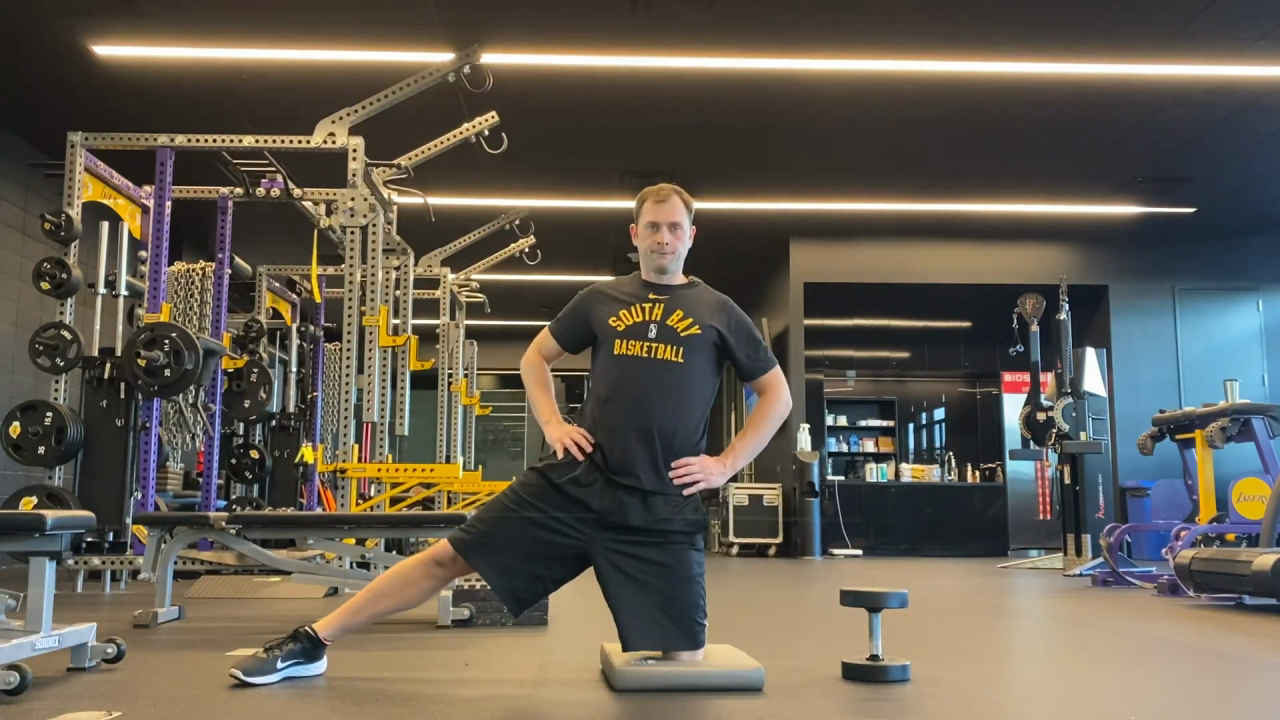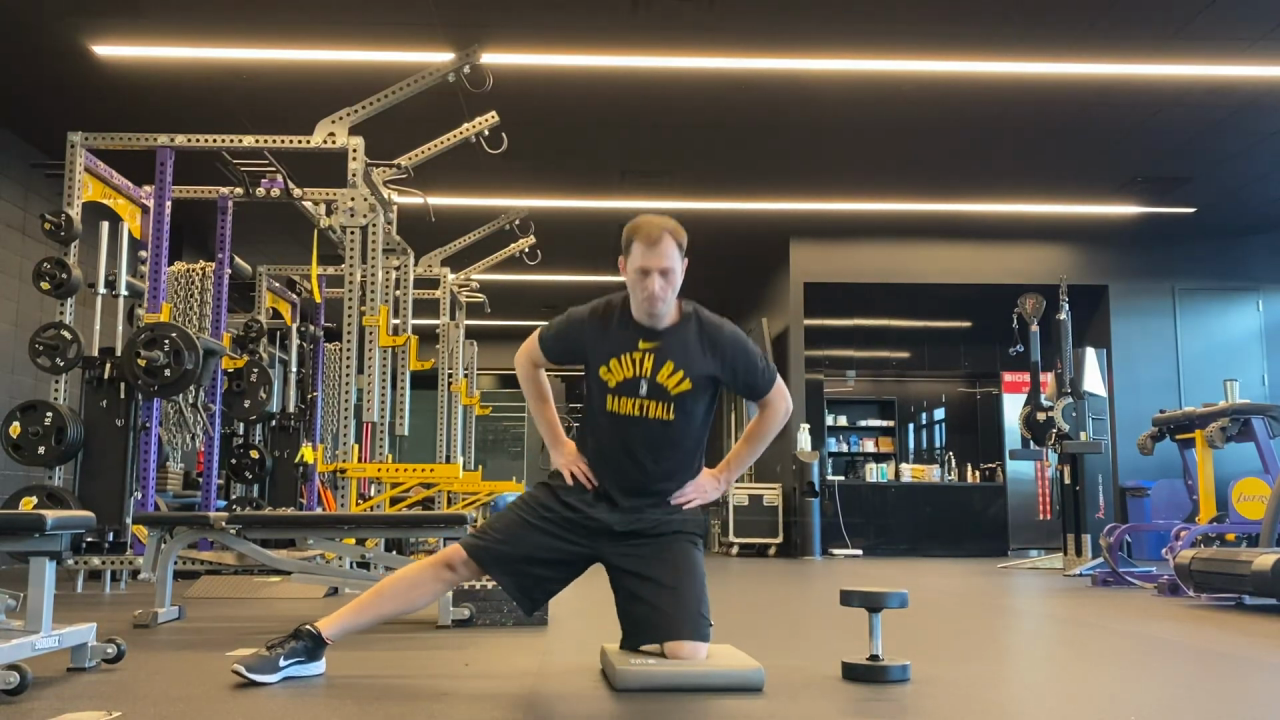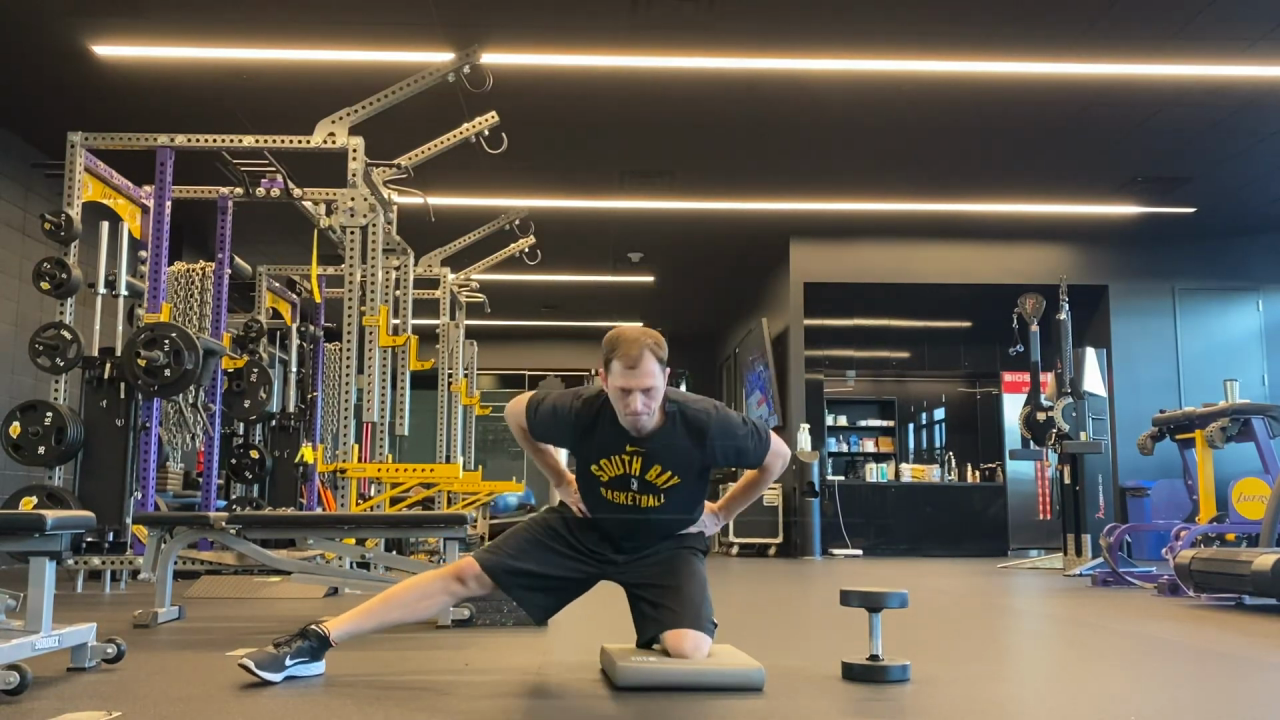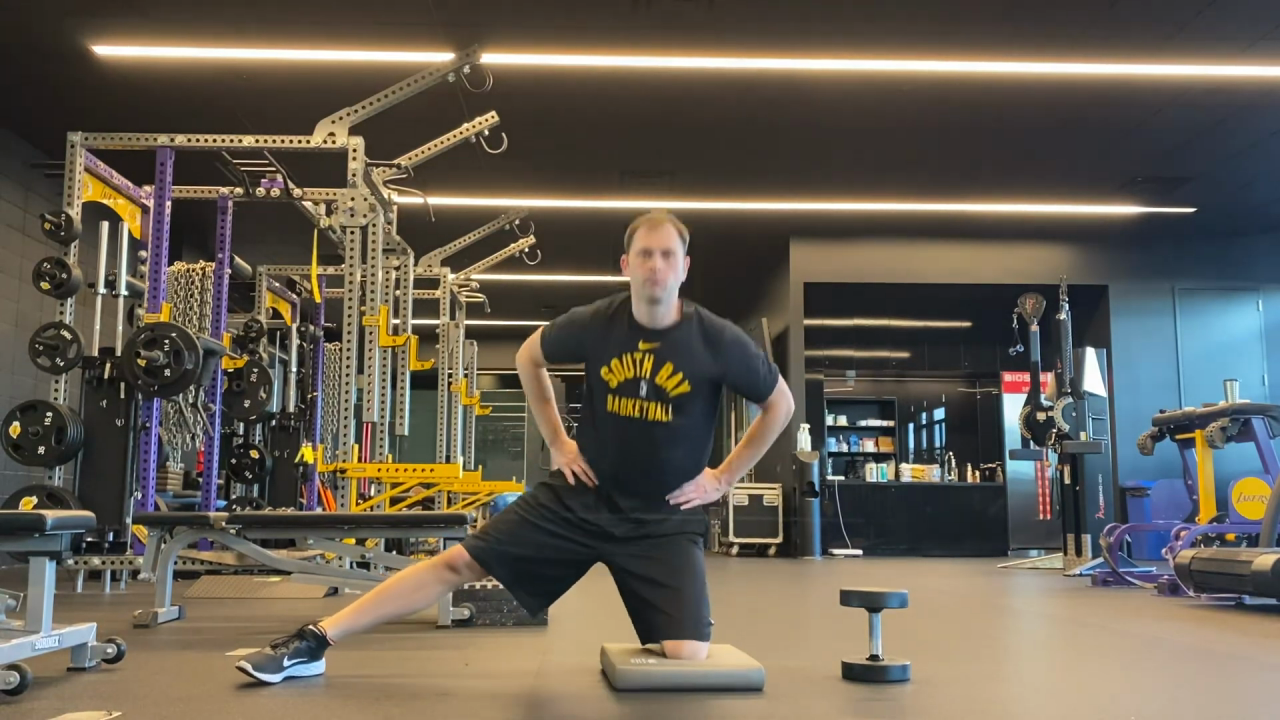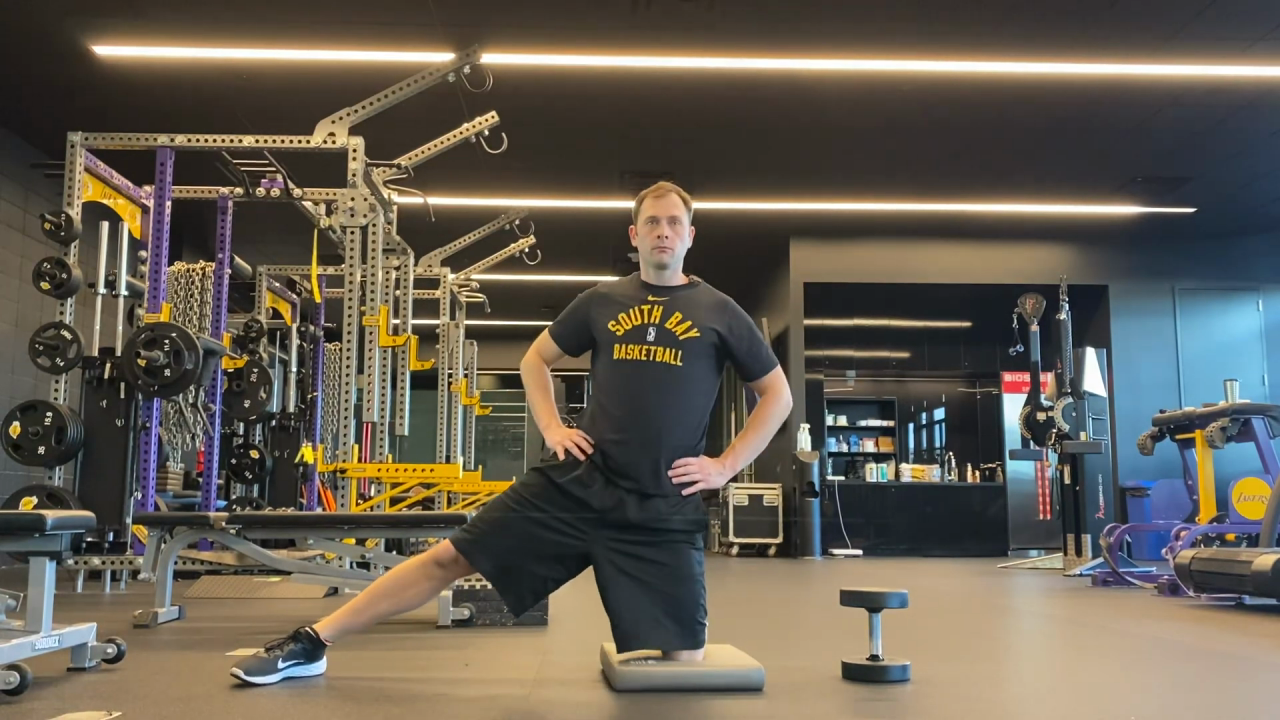
dt=0.4s
person 1, frame 1
left shoulder: (718, 311)
right shoulder: (602, 297)
left elbow: (777, 395)
right elbow: (535, 356)
left wrist: (727, 465)
right wrist: (551, 423)
left hip: (663, 504)
right hip: (576, 479)
left knee: (682, 657)
right knee: (448, 558)
right ankle: (309, 644)
person 1, frame 2
left shoulder: (716, 339)
right shoulder: (592, 322)
left elbow: (778, 403)
right elbow: (527, 359)
left wrist: (723, 476)
right wrist: (557, 443)
left hip: (663, 516)
right hip: (583, 495)
left knee: (688, 659)
right knee: (457, 561)
left ankle: (648, 641)
right ankle: (313, 641)
person 1, frame 3
left shoulder: (705, 424)
right shoulder: (577, 413)
left elbow: (778, 456)
right elbow: (515, 412)
left wrist: (720, 514)
right wrist: (562, 482)
left hip: (668, 546)
right hip: (584, 529)
left knee: (689, 653)
right knee: (463, 576)
right ankle: (314, 640)
person 1, frame 4
left shoulder: (717, 341)
right shoulder: (593, 324)
left elbow: (780, 404)
right elbow: (529, 358)
left wrist: (723, 477)
right wrist: (558, 442)
left hip: (664, 517)
right hip: (581, 496)
left knee: (688, 655)
right knee: (458, 564)
right ankle: (314, 641)
person 1, frame 5
left shoulder: (719, 311)
right shoulder: (603, 300)
left elbow: (778, 394)
right elbow: (536, 358)
left wrist: (727, 465)
right wrist: (551, 426)
left hip: (663, 505)
right hip: (577, 480)
left knee: (683, 659)
right knee: (448, 559)
right ankle: (310, 644)
